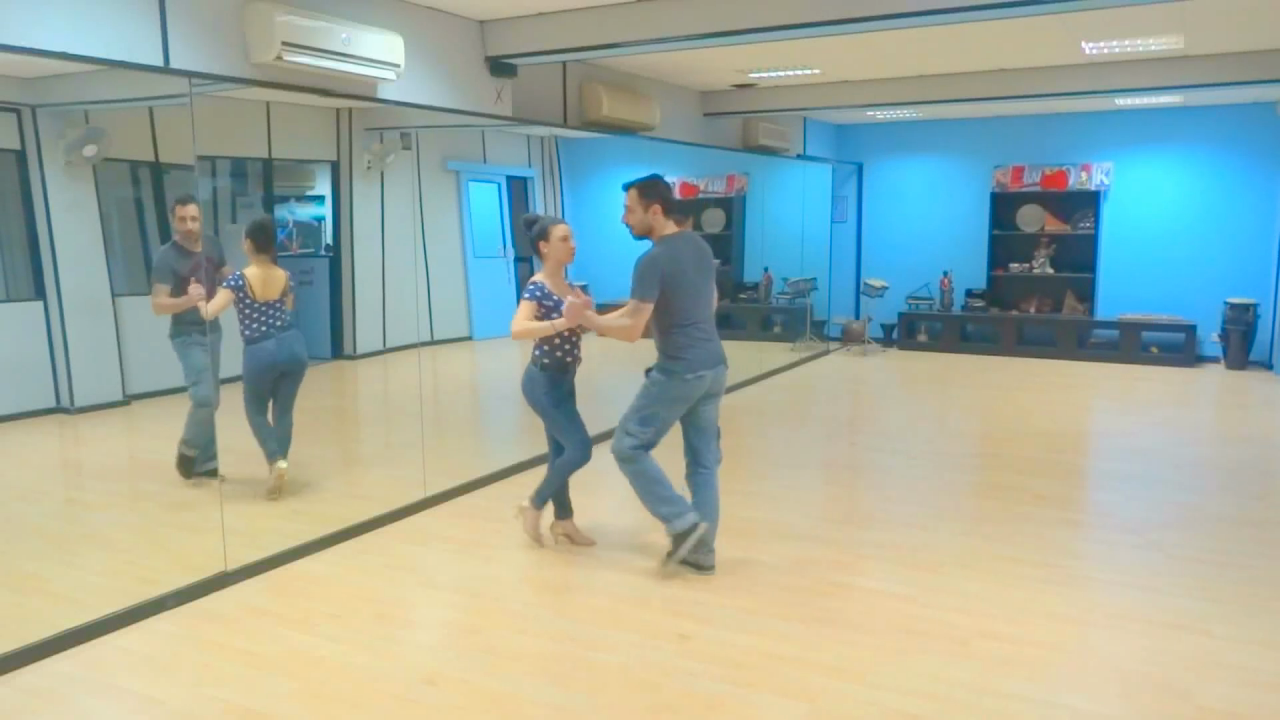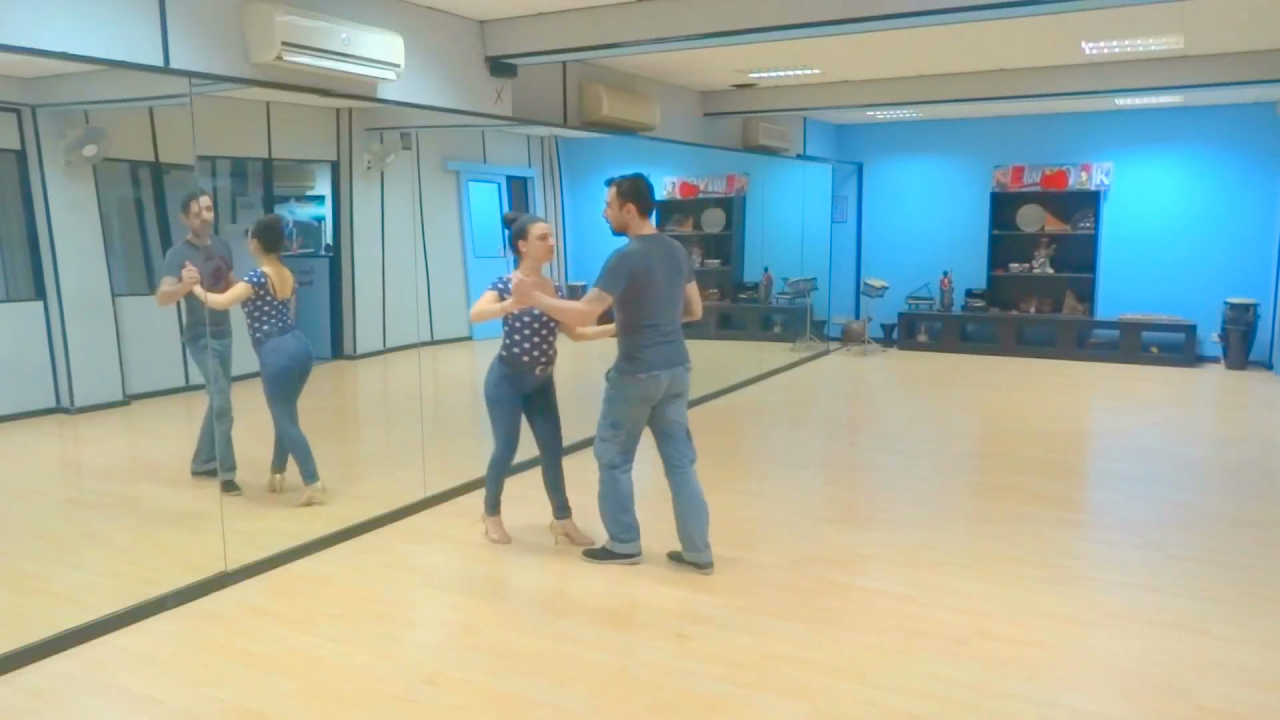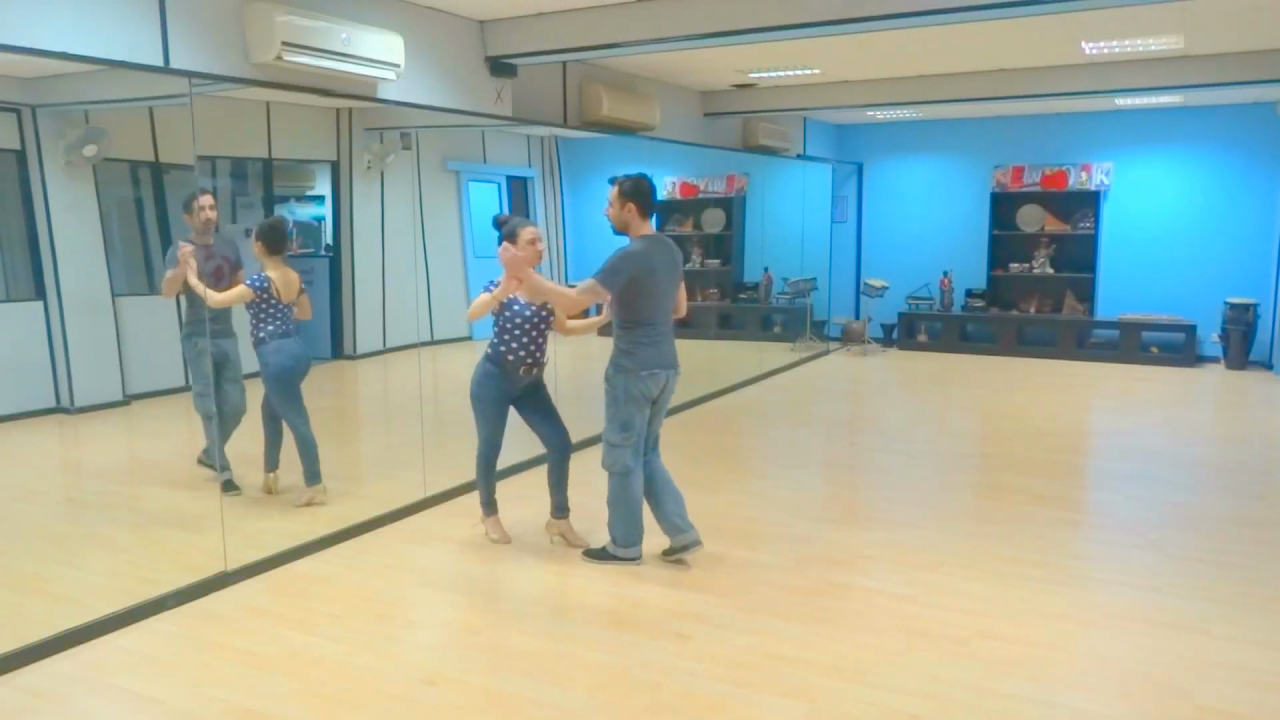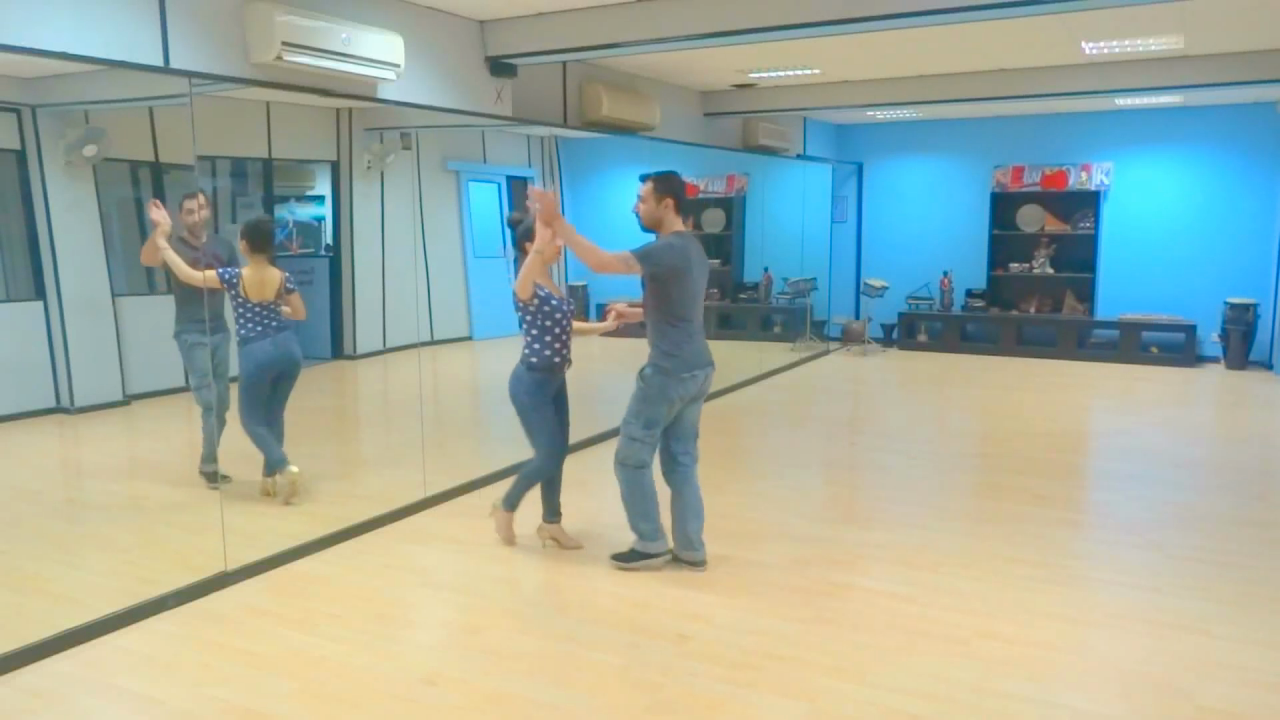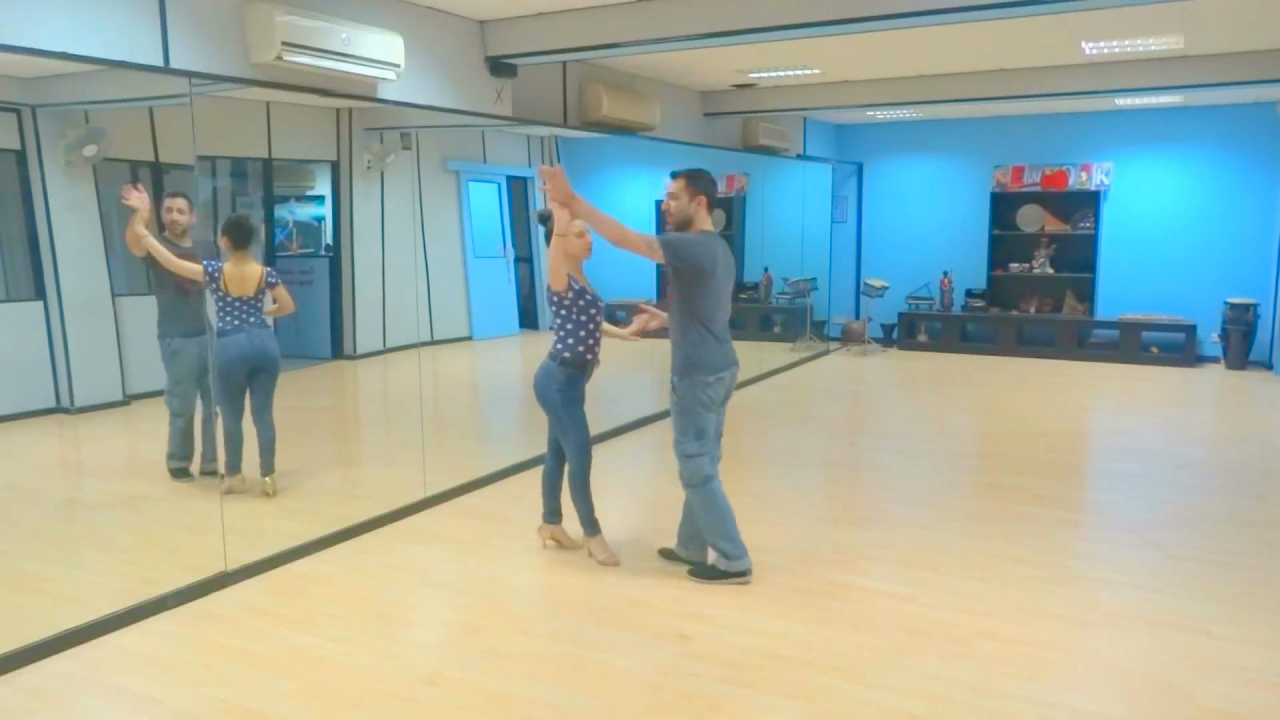
dt=0.4s
person 1, frame 1
left shoulder: (653, 261)
right shoulder: (700, 247)
left elbow: (631, 330)
left wrist: (585, 317)
left hip: (678, 374)
right hip: (714, 368)
left knee: (628, 446)
right knee: (704, 461)
left ankle: (683, 522)
right ankle: (700, 550)
person 1, frame 2
left shoulder: (626, 258)
right shoulder: (677, 251)
left elbow: (584, 314)
right elbow: (694, 310)
left wrist: (535, 298)
left hip: (637, 374)
right hip: (676, 370)
left knee: (613, 458)
right knee: (680, 461)
left ankle: (624, 544)
right ankle: (698, 550)
person 1, frame 3
left shoulder: (630, 257)
right shoulder: (671, 251)
left elbow: (573, 302)
left wrist: (525, 275)
left hip: (633, 372)
right hip: (665, 368)
left knee: (623, 461)
right knee: (647, 456)
left ankle: (625, 546)
right ankle: (682, 533)
person 1, frame 4
left shoulder: (667, 250)
right shoulder: (691, 248)
left elbow: (601, 262)
left wrist: (557, 223)
right wrist: (638, 313)
left hip: (669, 372)
right hip: (697, 369)
left knee: (632, 456)
right knee: (681, 459)
left ankle: (649, 543)
right ankle: (690, 548)
person 1, frame 5
left shoulder: (692, 247)
right shoulder: (718, 249)
left elbow: (624, 238)
left wrist: (572, 200)
right wrist: (666, 320)
left hip: (698, 375)
right hip: (720, 369)
left knee: (697, 472)
right knee: (702, 465)
left ankle: (733, 559)
right ankle: (692, 547)
person 2, frame 1
left shoulder: (567, 285)
right shoulder: (538, 288)
right elbow: (517, 330)
right wrist: (562, 323)
left hip: (564, 379)
right hip: (545, 382)
left knee: (561, 450)
right knee: (579, 449)
left ankle: (563, 520)
right ankle: (533, 505)
person 2, frame 2
left shoulder: (555, 288)
right shoulder: (505, 284)
left elbow: (574, 332)
right elbow: (474, 314)
left wrist: (613, 328)
right wrist: (509, 306)
left hip: (541, 381)
right hip: (507, 378)
left knee: (553, 450)
right knee: (506, 450)
left ankle: (562, 520)
right ankle: (491, 514)
person 2, frame 3
right shoulder: (499, 286)
left elbow: (564, 327)
right elbow: (473, 313)
left wrist: (602, 319)
right wrist: (501, 294)
left hip: (530, 382)
right hip: (494, 379)
left knee: (560, 445)
right knee: (490, 448)
left ankle: (559, 519)
right ankle: (489, 514)
person 2, frame 4
left shoulder: (553, 285)
right shoulder: (528, 288)
right elbow: (523, 284)
left wrist: (604, 326)
right wrist: (541, 245)
left hip: (554, 381)
right hip: (532, 382)
left knee: (557, 452)
right knee: (547, 457)
left ankle: (551, 523)
right ankle: (505, 507)
person 2, frame 5
left shoulder: (580, 282)
right shoulder: (561, 282)
right elbow: (554, 260)
left wrist: (621, 333)
right wrist: (560, 225)
left hip: (571, 379)
right hip: (558, 380)
left knee: (559, 454)
right knee: (581, 456)
left ankle: (551, 524)
right ankle: (592, 535)
person 3, frame 1
left shoulder: (212, 245)
right shoulder: (166, 257)
left elbow: (226, 279)
right elbow: (158, 305)
right wrist: (188, 299)
left hip: (212, 333)
right hip: (188, 337)
left knee: (211, 400)
right knee: (204, 397)
left ankle: (204, 461)
right ankle: (189, 448)
person 3, frame 2
left shoulder: (222, 246)
right shoulder: (178, 254)
right elbow: (162, 297)
right wrist: (184, 285)
left hip: (224, 335)
right hip: (201, 339)
left knee: (218, 402)
right knee: (222, 405)
left ankle: (203, 462)
right ankle: (226, 473)
person 3, frame 3
left shoulder: (229, 247)
right shoulder: (180, 250)
left elbow: (241, 286)
right elbow: (167, 291)
right wrist: (182, 267)
left hip: (227, 336)
right hip: (198, 339)
left knee: (235, 406)
right knee: (209, 408)
left ankle: (210, 454)
right ankle: (223, 472)
person 3, frame 4
left shoulder: (223, 246)
right shoulder: (173, 245)
right elbow: (147, 259)
right wrist: (161, 230)
left hip: (220, 332)
right hip: (191, 334)
left knee: (221, 402)
right knee: (209, 399)
left ankle: (210, 461)
right ankle: (211, 464)
person 3, frame 5
left shoulder: (206, 248)
right elbow: (132, 241)
right wrist: (142, 214)
left hip: (205, 334)
right hip: (176, 339)
left knee: (212, 403)
right knee: (182, 405)
left ankle: (209, 463)
right ankle: (177, 462)
person 4, frame 1
left shoulder: (239, 279)
right shoulder: (285, 278)
left elbow: (209, 313)
left hip: (260, 353)
right hip: (293, 346)
left knee: (255, 412)
right knee: (283, 412)
left ankle: (276, 461)
right ankle: (277, 475)
person 4, frame 2
left shoulder: (257, 277)
right shoulder: (289, 277)
left elbow: (221, 303)
left wrist: (196, 288)
left hip: (277, 352)
right hip: (301, 346)
left knee: (285, 421)
right knee: (285, 414)
left ankle: (313, 484)
right ankle: (277, 474)
person 4, frame 3
left shoulder: (261, 281)
right shoulder: (295, 278)
left elbow: (217, 301)
left wrist: (193, 279)
left hip: (277, 356)
right hip: (297, 350)
left knee: (297, 420)
right knee: (270, 410)
left ankle: (315, 486)
right ankle: (271, 473)
person 4, frame 4
left shoulder: (234, 277)
right shoulder: (283, 278)
left elbow: (187, 275)
right elbow: (300, 314)
left wrist: (162, 242)
left hip: (256, 354)
right hip: (287, 348)
left knee: (252, 421)
right knee: (273, 415)
left ankle: (286, 468)
right ankle: (271, 476)
person 4, frame 5
left shoulder: (214, 271)
right shoulder: (265, 274)
left elbow: (169, 262)
right elbow: (288, 306)
left wrist: (141, 228)
left hip: (232, 347)
right hip: (265, 344)
left knee: (231, 414)
right knee: (263, 413)
left ankle: (234, 475)
right ankle: (267, 477)
